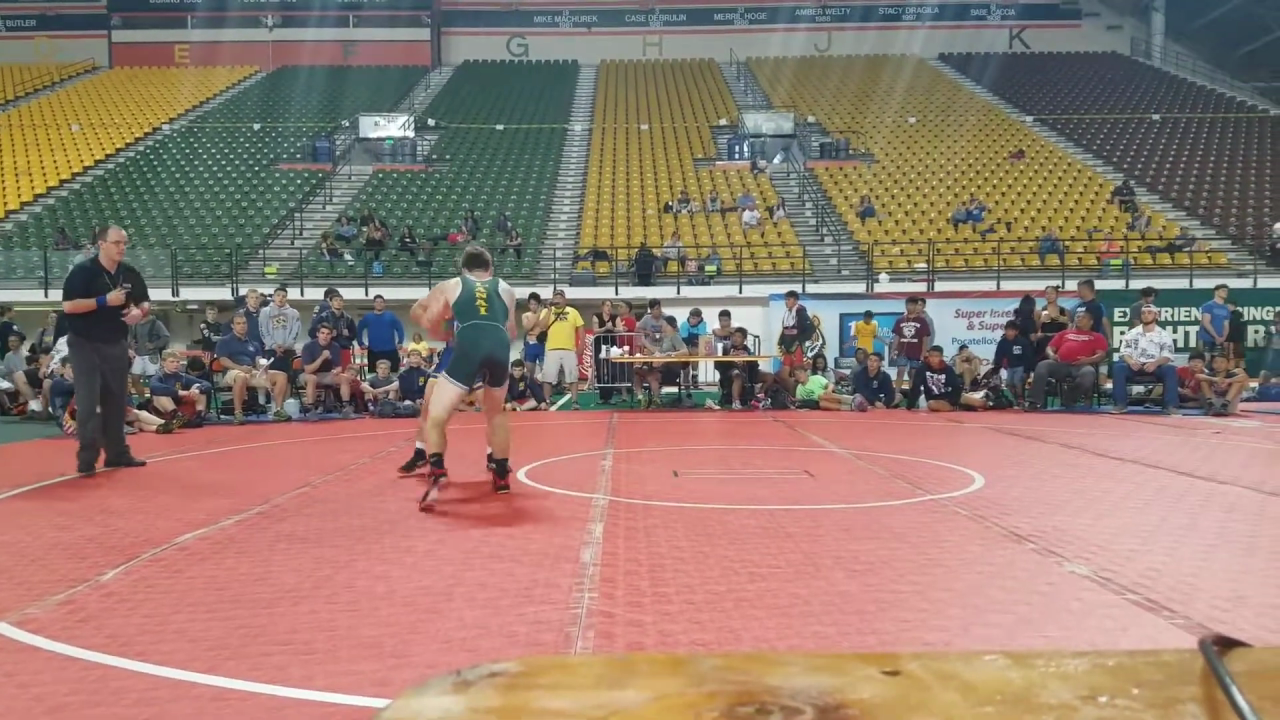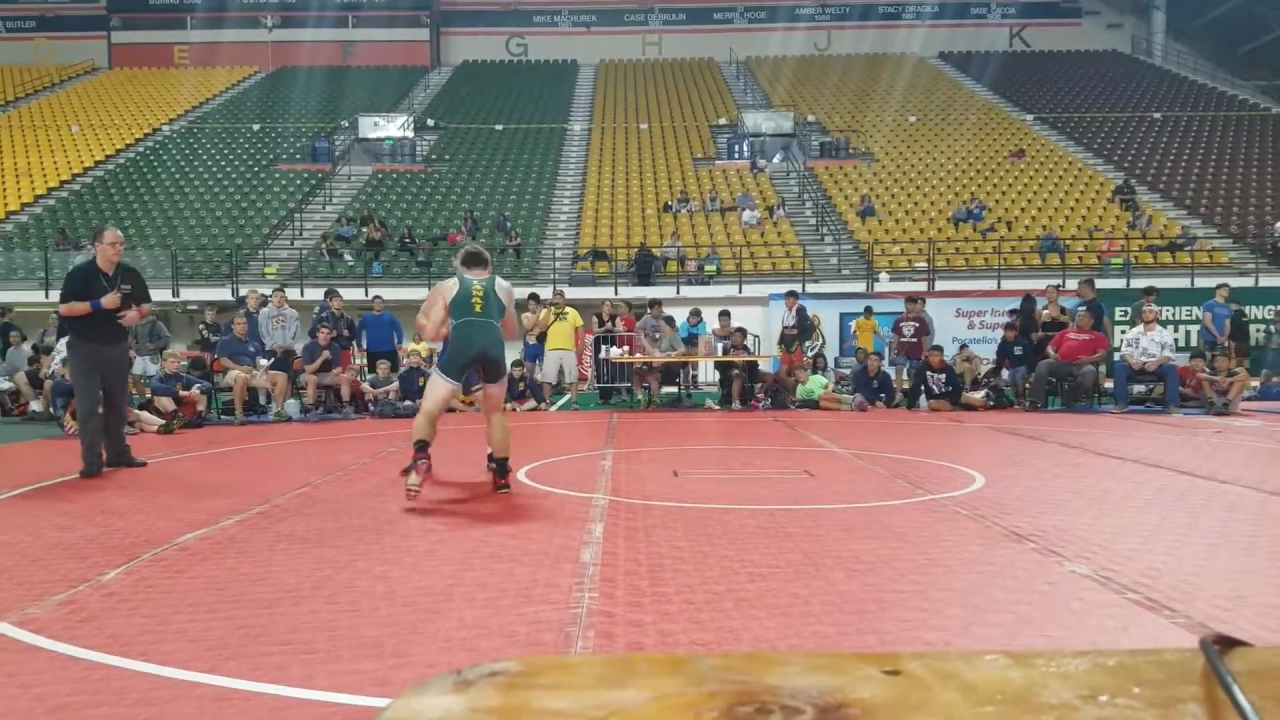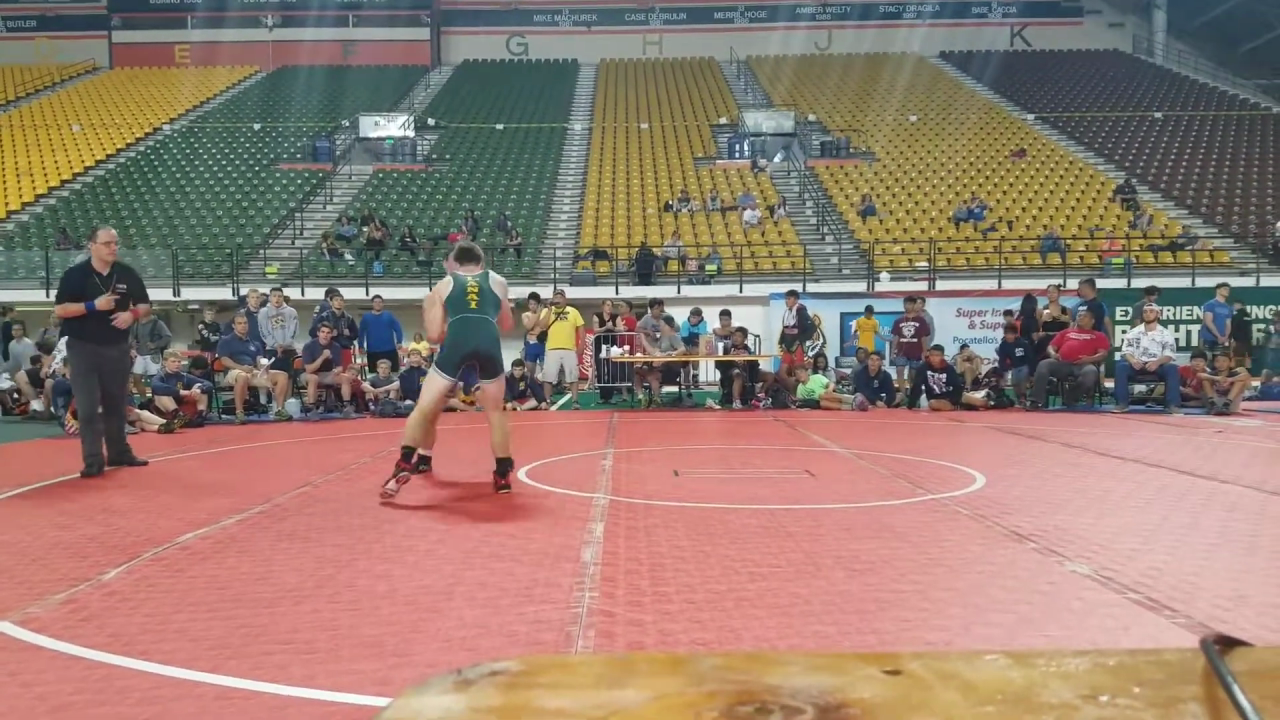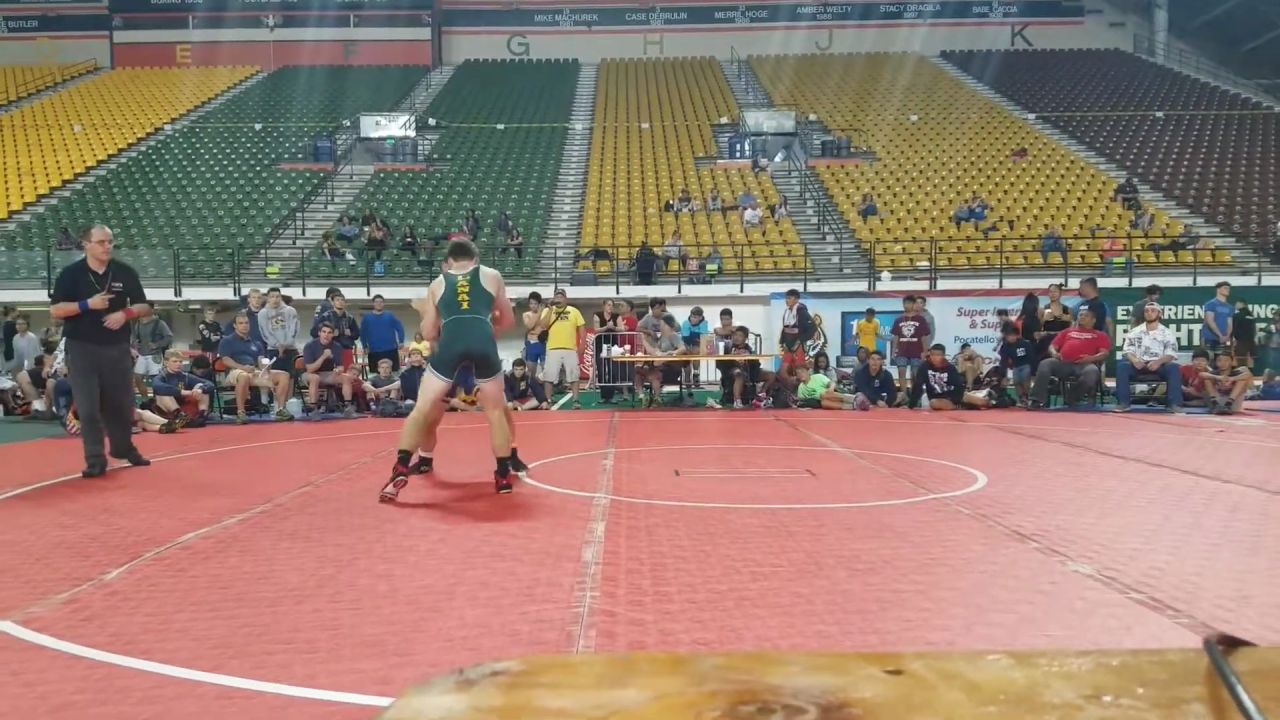
dt=0.1s
person 1, frame 1
left shoulder: (450, 286)
right shoulder: (506, 289)
left elbow: (422, 318)
right elbow: (510, 334)
left hip: (468, 349)
right hip: (499, 349)
left knee: (434, 417)
right knee: (496, 414)
left ankle: (437, 473)
right ankle: (501, 476)
person 1, frame 2
left shoulder: (448, 287)
right shoulder: (504, 287)
left elbow: (430, 334)
right elbow: (511, 333)
left wrist: (446, 330)
left hip: (460, 346)
right hip: (493, 346)
left knee: (427, 412)
right knee: (495, 414)
left ankle: (420, 460)
right ankle: (502, 475)
person 1, frame 3
left shoulder: (443, 285)
right shoulder: (498, 281)
left elbow: (433, 335)
right elbow: (507, 325)
left hip: (457, 344)
right hip: (489, 343)
left knee: (424, 409)
right knee: (495, 413)
left ankle: (404, 467)
right ankle: (503, 476)
person 1, frame 4
left shoulder: (437, 284)
right shoulder: (492, 276)
left elbow: (429, 333)
right elbow: (508, 321)
left hip: (450, 343)
right hip: (483, 342)
left knee: (421, 411)
right knee: (495, 412)
left ankle: (400, 472)
right ankle: (503, 475)
person 2, frame 1
left shoulder: (130, 274)
right shoulder: (82, 271)
left elbow: (144, 302)
right elbow: (68, 305)
left wrist: (140, 311)
right wrist: (104, 300)
left hip: (116, 346)
right hip: (85, 345)
left knee: (117, 401)
right knee: (89, 402)
left ankle: (117, 453)
right ankle: (88, 457)
person 2, frame 2
left shoulder: (130, 274)
right shoulder: (80, 274)
left elbow: (146, 304)
right elbow: (64, 308)
left wrist: (138, 313)
right wrist: (99, 304)
left hip: (117, 347)
right hip: (85, 347)
left knee: (117, 403)
right knee: (89, 404)
left ankle: (118, 453)
right ankle: (92, 461)
person 2, frame 3
left shoulder: (128, 274)
right shoulder: (75, 275)
left elbow: (145, 304)
right elbow: (60, 309)
left wrist: (132, 313)
right wrist: (93, 305)
left hip: (117, 348)
right hip: (82, 348)
left knee: (116, 403)
right knee: (89, 406)
left ankle: (119, 452)
right ankle: (94, 460)
person 2, frame 4
left shoulder: (125, 272)
right shoulder: (71, 274)
left elbow: (143, 305)
right elbow: (55, 309)
left wrist: (125, 313)
right wrist: (87, 304)
left hip: (117, 348)
right hip: (82, 348)
left knee: (122, 403)
right knee: (88, 407)
left ankle: (124, 447)
right ankle: (95, 460)
person 3, frame 1
left shoulder: (491, 291)
right shoulder: (446, 290)
right elbow: (417, 313)
left hip: (480, 355)
right hip: (452, 353)
left knee: (492, 407)
right knee: (431, 403)
left ankle: (494, 458)
right ankle: (420, 456)
person 3, frame 2
right shoulder: (444, 289)
right elbow: (422, 320)
left hip: (479, 355)
right hip: (451, 354)
left knee: (492, 406)
right knee: (429, 406)
left ankle: (494, 458)
right ankle: (422, 456)
person 3, frame 3
right shoulder: (438, 293)
left hip: (476, 360)
right hip: (448, 358)
left knee: (496, 409)
right knee: (429, 410)
left ankle: (502, 460)
right ankle: (424, 459)
person 3, frame 4
right shoulder: (438, 290)
left hip: (476, 362)
right hip: (448, 361)
left knee: (501, 410)
right knee: (430, 415)
right ankle: (425, 460)
